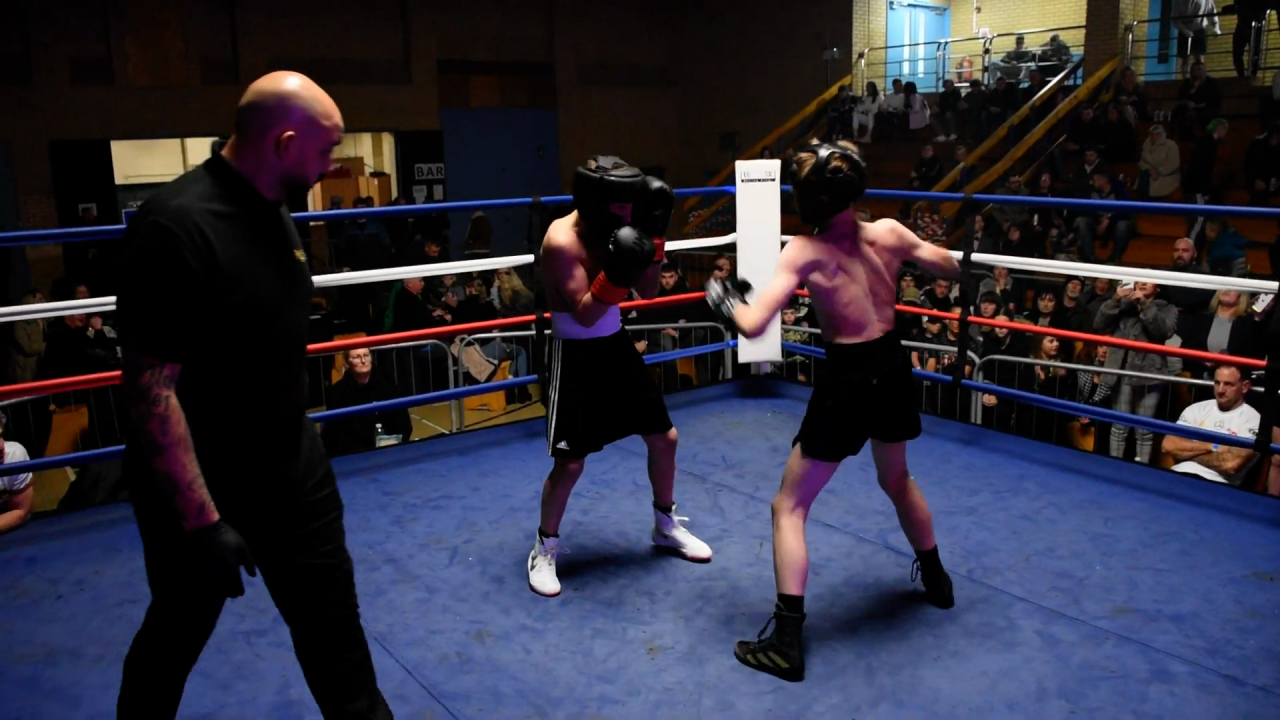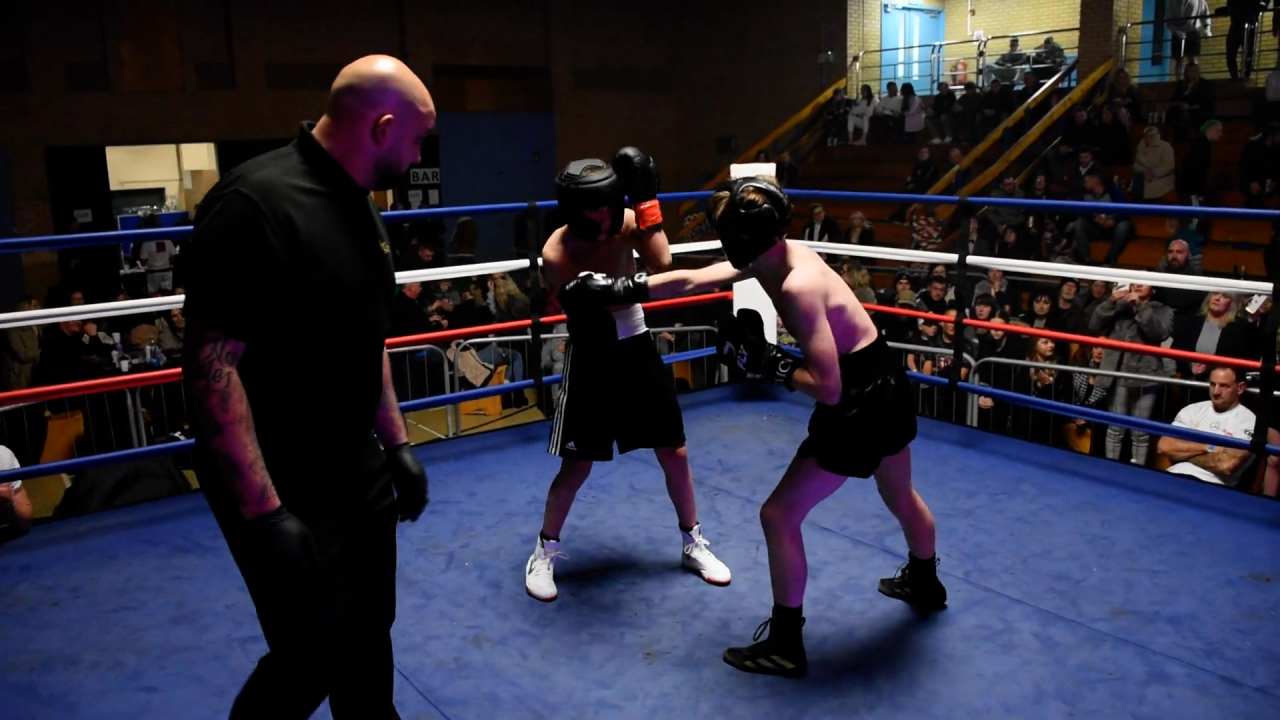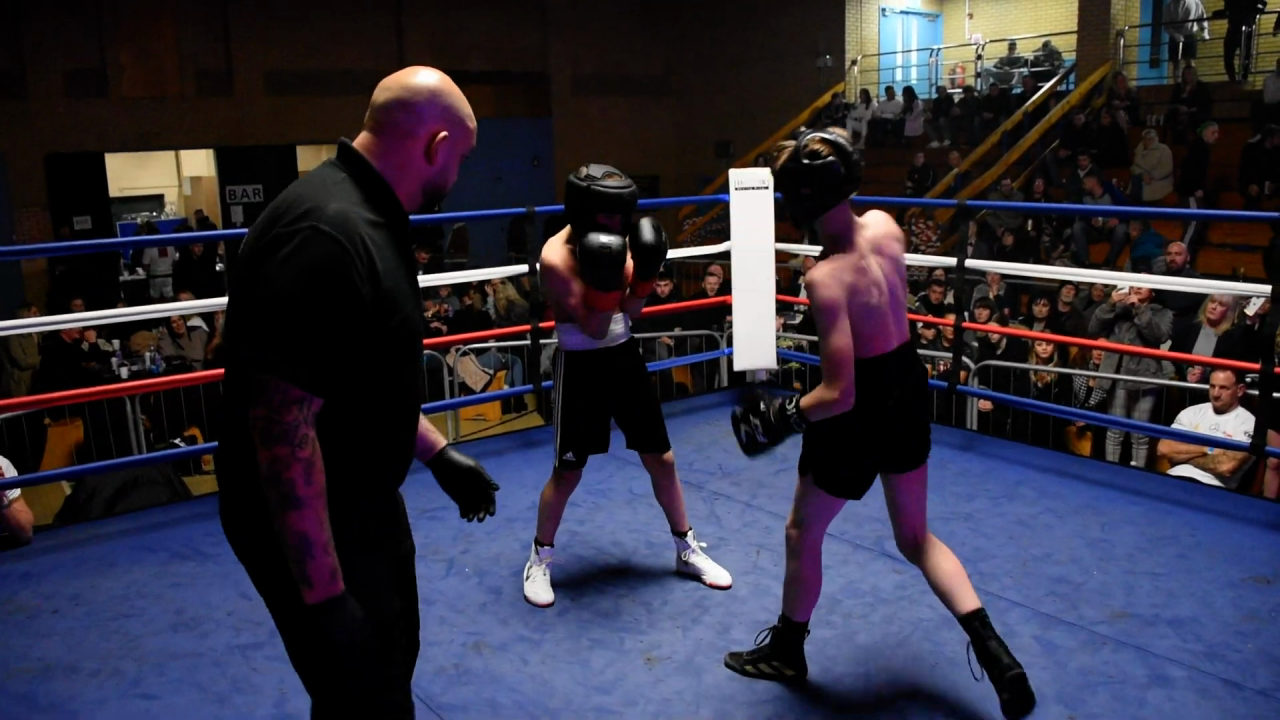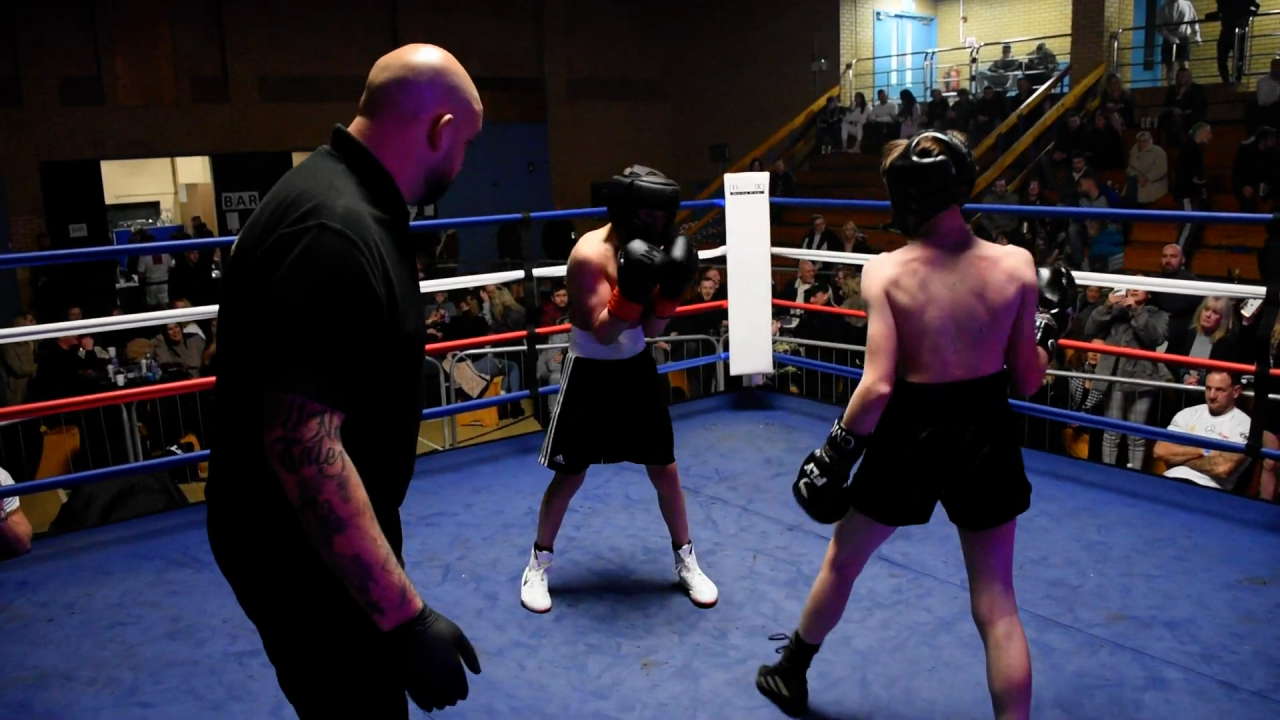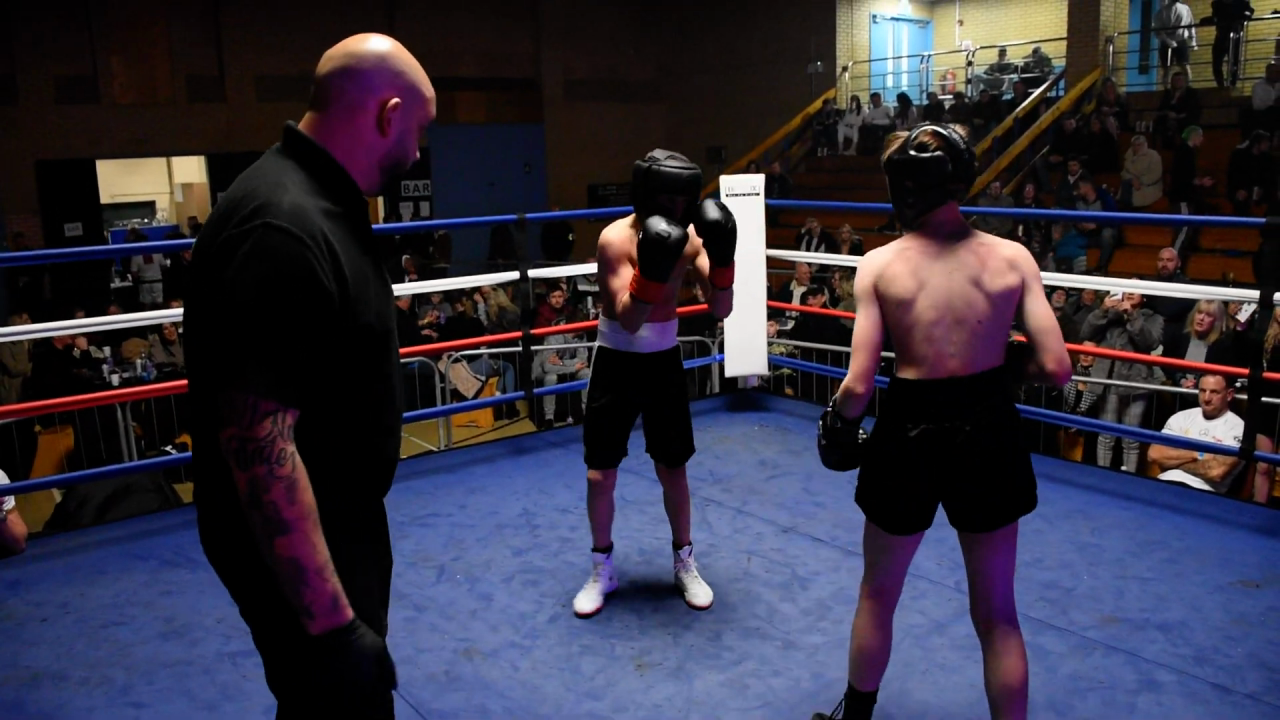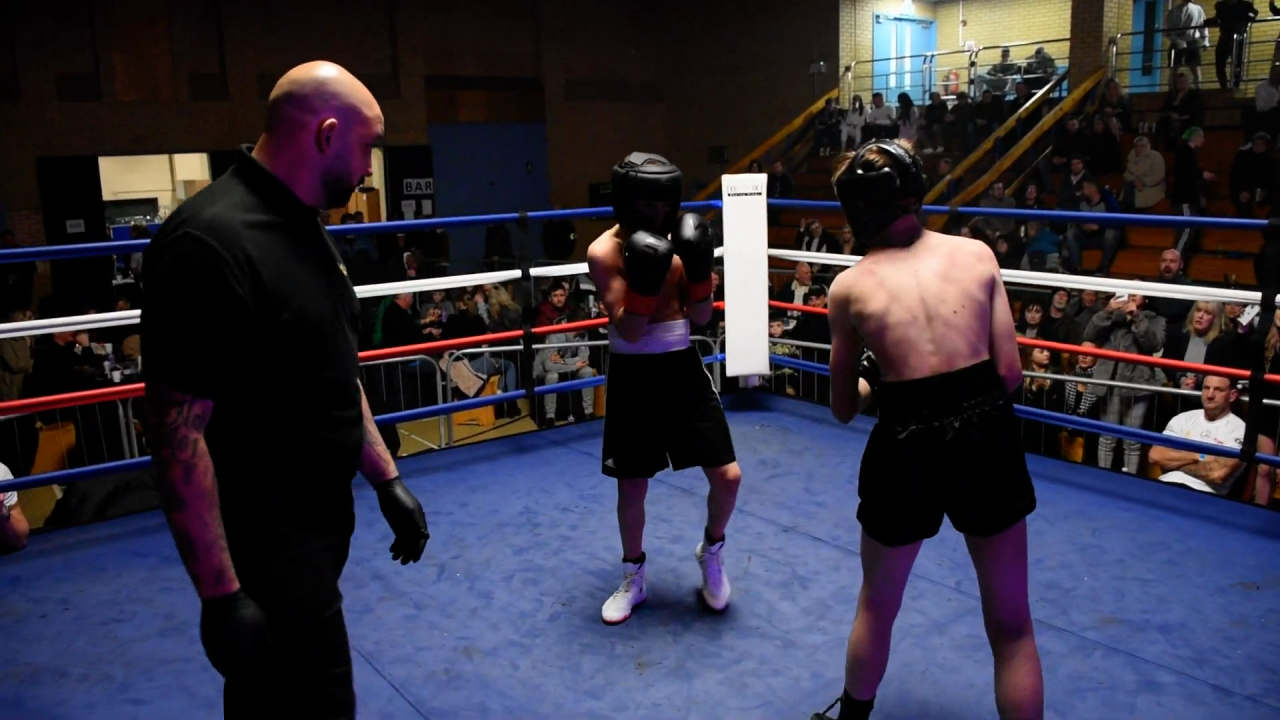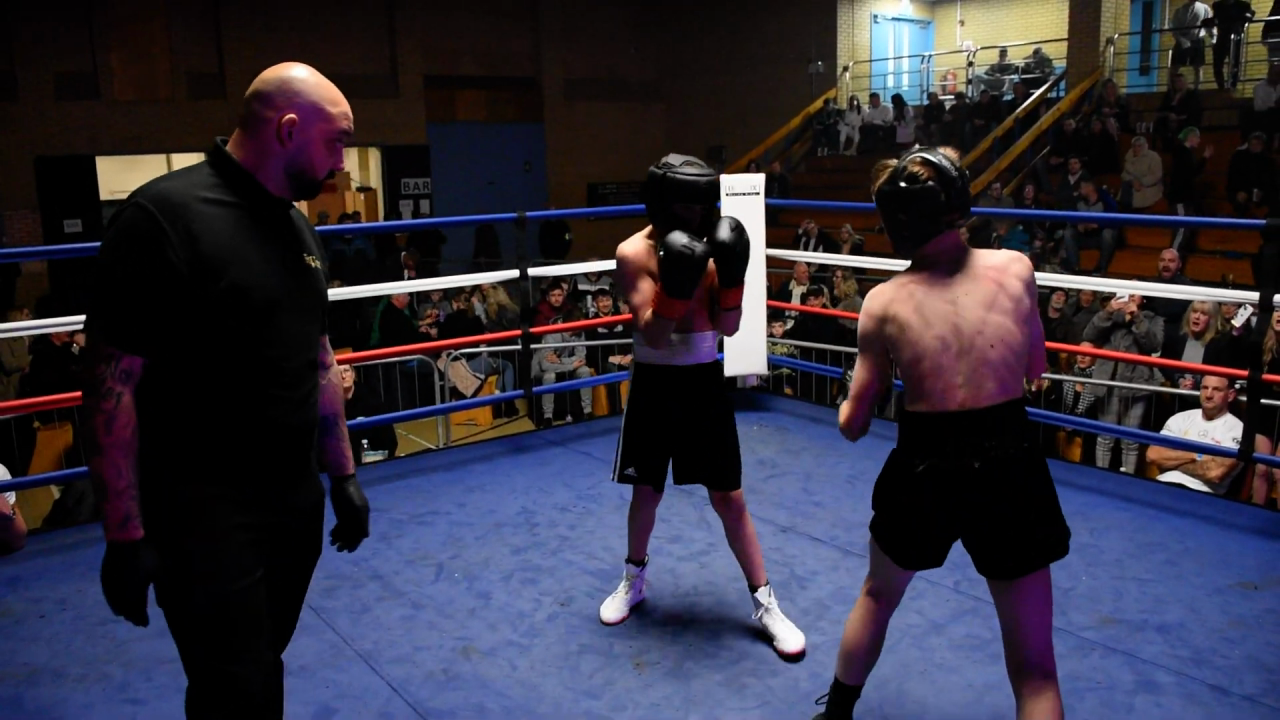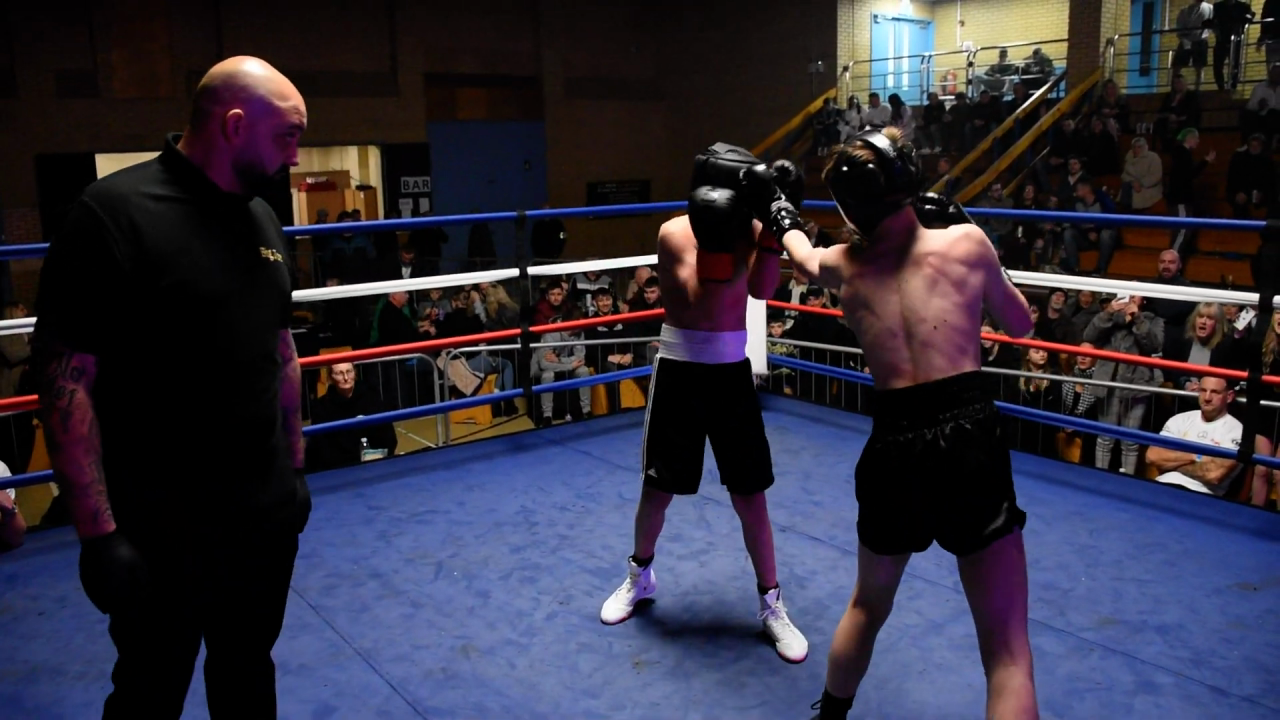
dt=0.3s
person 1, frame 1
left shoulder: (272, 215)
right shoulder: (176, 226)
right elbow: (150, 386)
right wrist: (201, 520)
left hip: (288, 462)
right hip: (203, 482)
left knee: (330, 604)
right knee: (179, 626)
person 1, frame 2
left shoulder: (357, 205)
right shoulder: (256, 203)
right elbow: (211, 364)
left wrist: (398, 447)
right wrist: (261, 511)
left hip: (354, 466)
right hip: (277, 482)
left knee: (368, 629)
right knee: (316, 654)
person 1, frame 3
left shoulder: (366, 219)
right shoulder: (327, 233)
right elbow: (284, 424)
left wrist: (438, 455)
right wrist: (322, 591)
left hip: (363, 502)
right hip: (310, 526)
left knee: (390, 661)
person 1, frame 4
left shoulder: (348, 203)
right shoulder: (332, 231)
right elbow: (302, 444)
right wrist: (403, 613)
left hip: (331, 529)
right hip: (305, 546)
person 1, frame 5
left shoulder: (325, 210)
right shoulder: (281, 232)
right elbow: (258, 446)
right wrist: (330, 623)
left hip: (337, 522)
right hip: (302, 545)
person 1, frame 6
left shoulder: (299, 227)
right shoulder: (211, 241)
right elbow: (179, 430)
left wrist: (388, 480)
right wrist: (220, 593)
left hip: (314, 514)
right hip: (263, 533)
person 1, frame 7
left shoulder: (294, 226)
right shoulder: (166, 217)
right elbow: (113, 382)
left wrist: (344, 474)
right wrist: (126, 534)
left hip: (293, 501)
right hip: (202, 510)
person 1, frame 8
left shoulder: (262, 218)
right shoulder: (113, 214)
right elbow: (66, 382)
left wrist: (295, 467)
right wrist: (99, 532)
left hip: (264, 501)
right hip: (162, 514)
person 2, frame 1
left shoulder: (805, 252)
right shoulder: (886, 233)
left elbow: (752, 324)
right elbow: (947, 265)
left wrist: (721, 299)
left hip: (850, 387)
right hip: (895, 377)
left knee: (789, 508)
right knee: (897, 479)
left ankle: (786, 639)
right ankle: (936, 579)
person 2, frame 2
left shoulder: (797, 286)
right shoulder: (781, 253)
left elbow: (828, 389)
right elbow: (695, 278)
left wrist: (766, 363)
right wrist: (625, 287)
left hip: (863, 400)
right hip: (885, 385)
left knee: (779, 516)
right knee: (899, 494)
left ankle: (786, 643)
right ankle: (924, 583)
person 2, frame 3
left shoulder: (827, 276)
right shoulder: (880, 226)
left elbow: (838, 391)
left wrist: (779, 416)
left hip: (859, 414)
right hip: (907, 395)
left knee: (802, 537)
right knee: (916, 538)
left ankle: (785, 649)
right ankle: (1001, 665)
person 2, frame 4
left shoulder: (886, 273)
right shoulder: (1018, 266)
left elbow: (878, 387)
right elbow: (1027, 382)
left wrist: (834, 453)
right wrist: (1049, 323)
left hip: (911, 437)
right hip: (987, 438)
left knee: (842, 559)
right knee: (996, 608)
person 2, frame 5
left shoulder: (880, 266)
right shoulder: (1012, 258)
left elbow: (858, 386)
right elbow: (1055, 369)
left wrist: (838, 422)
right wrist: (998, 365)
left hip: (910, 438)
right hip: (988, 437)
left knee: (878, 593)
right knee: (995, 612)
person 2, frame 6
left shoulder: (849, 286)
right shoulder: (976, 254)
left elbow: (844, 407)
right elbow: (1009, 372)
left hip: (906, 443)
right hip: (985, 434)
left knee: (877, 604)
right knee: (1011, 624)
person 2, frame 7
left shoulder: (883, 305)
right shoulder: (1014, 272)
left elbow: (853, 425)
right elbow: (1034, 369)
left wrist: (852, 397)
left hip: (922, 473)
right hip: (1008, 469)
left knee: (878, 594)
right knee: (1033, 669)
person 2, frame 8
left shoulder: (844, 266)
right shoulder: (965, 243)
left elbow: (804, 256)
right elbow: (1021, 326)
left wrist: (781, 218)
left hip: (892, 451)
right hip: (970, 445)
left knee: (868, 604)
right knee: (1007, 650)
person 3, frame 1
left shoulder: (612, 231)
right shoulder: (562, 241)
left elbow: (646, 292)
right elbow: (585, 314)
left wrist: (653, 234)
right wrist: (614, 274)
left hip: (616, 345)
right hip: (577, 354)
left knee: (664, 437)
right knee: (569, 463)
left ankle: (668, 523)
right ankle: (544, 549)
person 3, frame 2
left shoulder: (625, 221)
right shoulder: (557, 253)
left elbow: (662, 267)
right elbow: (591, 316)
left wrist: (645, 200)
left hip: (637, 345)
right hip: (592, 355)
left knee: (675, 453)
right knee: (576, 465)
left ankle: (693, 544)
right ankle: (544, 553)
person 3, frame 3
left shoulder: (614, 242)
right shoulder: (556, 257)
left elbow: (632, 313)
right elbow: (593, 328)
left wrist: (646, 272)
right wrist: (602, 281)
left hip: (623, 354)
right hip: (580, 363)
left knee: (661, 459)
right knee: (568, 471)
left ankle: (688, 549)
right ankle: (539, 559)
person 3, frame 4
left shoulder: (648, 249)
right shoulder: (589, 254)
left elbow: (652, 330)
right elbow: (605, 334)
left wrist: (673, 288)
right wrist: (629, 289)
left hip: (637, 366)
right hip: (591, 371)
left knee: (666, 471)
right knee: (568, 476)
left ankle: (686, 562)
right ankle: (538, 563)
person 3, frame 5
left shoulder: (689, 237)
right shoulder: (615, 240)
left elbow: (722, 308)
right elbow: (628, 319)
left wrist: (723, 255)
right wrist: (651, 269)
left hip: (664, 363)
right hip: (616, 364)
left knee: (673, 472)
right knee: (601, 476)
left ankle: (684, 563)
right ankle: (602, 567)
person 3, frame 6
left shoulder: (681, 240)
right shoulder: (604, 251)
left elbow: (700, 319)
right elbow: (629, 331)
left wrist: (700, 268)
right wrist: (645, 283)
left hip: (681, 366)
right hip: (631, 373)
left knee: (727, 475)
right knee: (632, 485)
left ankle: (712, 551)
right ankle: (634, 577)
person 3, frame 7
left shoulder: (712, 248)
right shoulder: (633, 253)
left elbow: (725, 326)
right elbow: (649, 332)
left wrist: (732, 274)
right wrist: (675, 282)
left hip: (703, 379)
right hip: (654, 381)
left knee: (730, 498)
right knee: (646, 490)
left ankle: (765, 603)
right ankle: (633, 580)
person 3, frame 8
left shoulder: (750, 229)
right shoulder: (676, 233)
left elbow: (762, 291)
right elbow: (707, 311)
right wrist: (715, 243)
left hip: (732, 375)
right hip: (680, 376)
left knee: (751, 500)
right knee: (659, 491)
left ankle: (772, 606)
right ankle: (639, 577)
